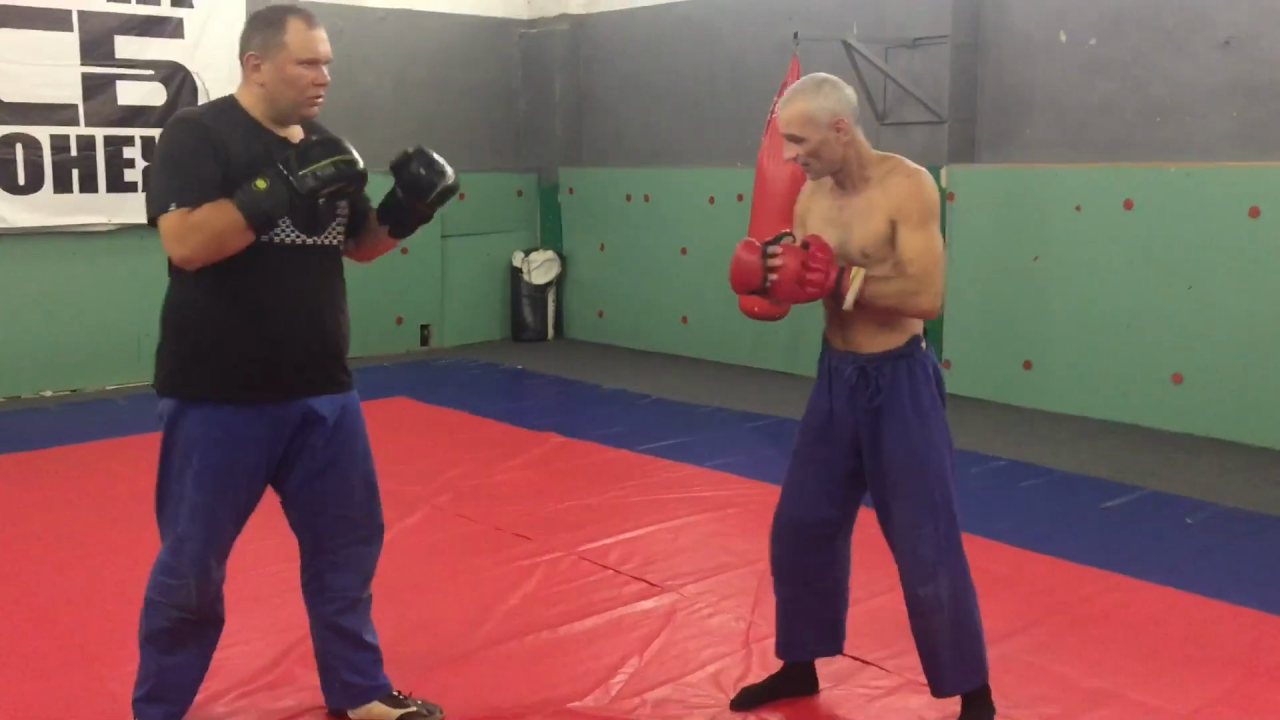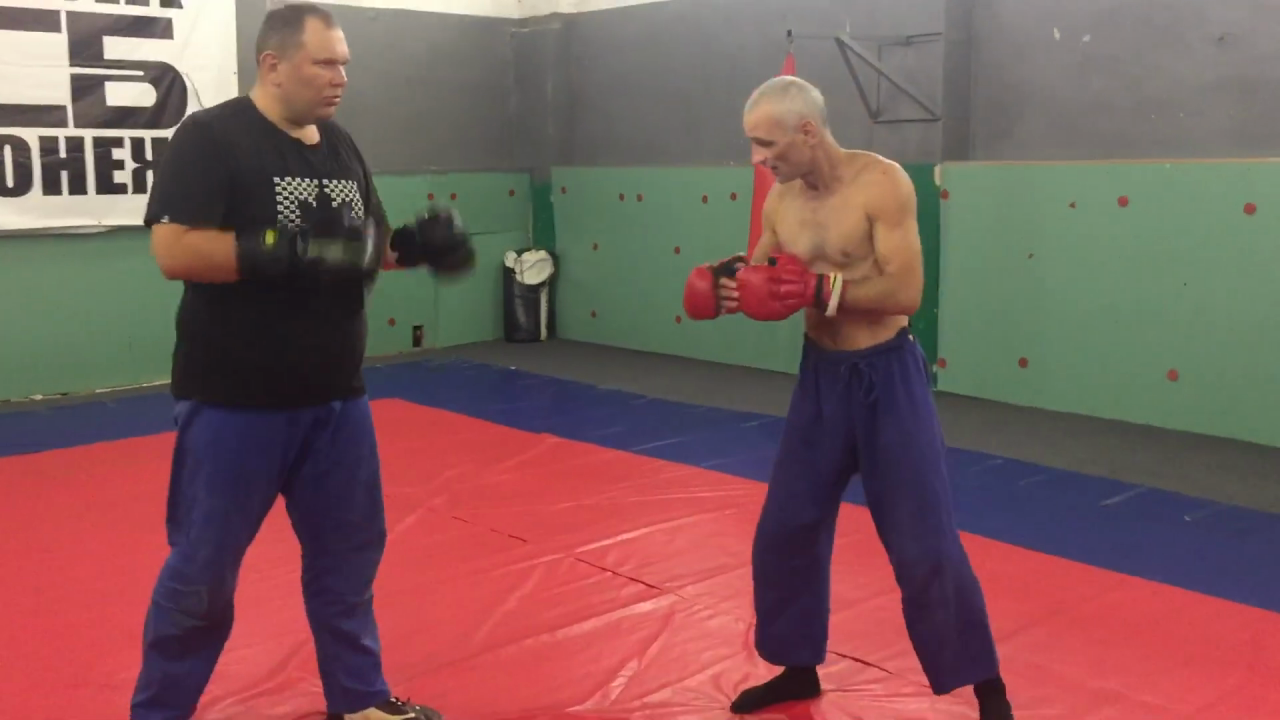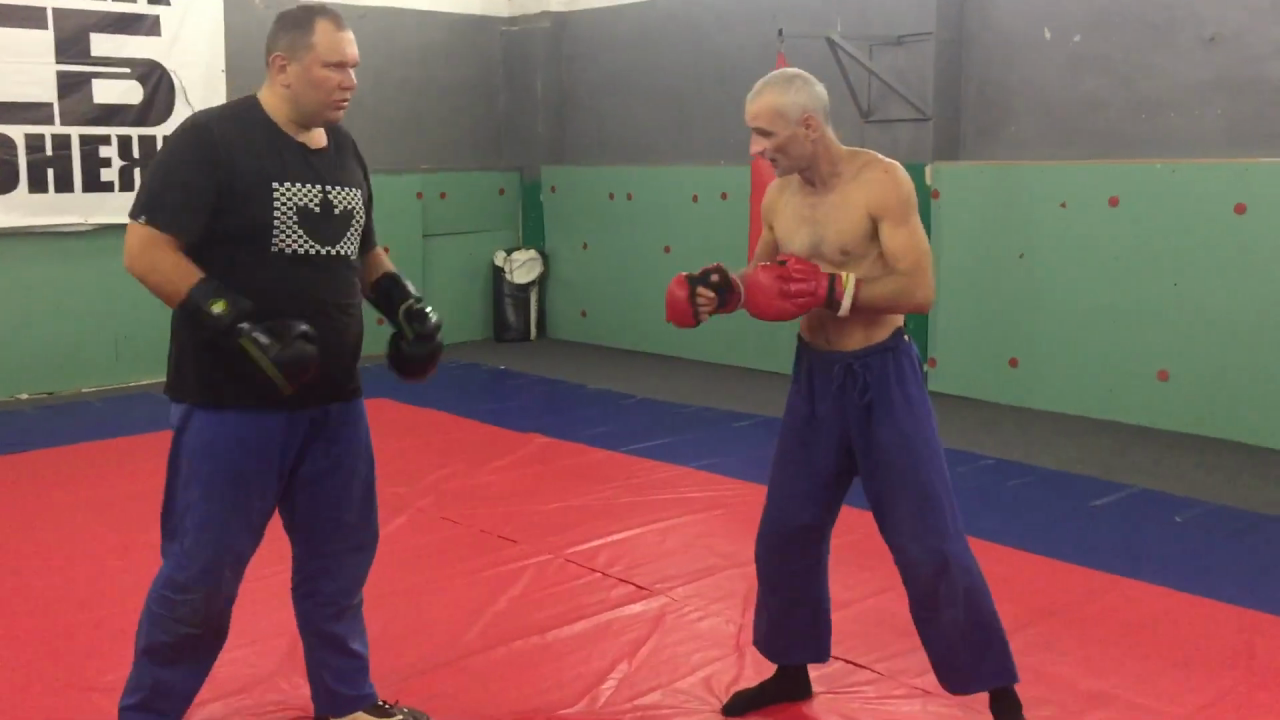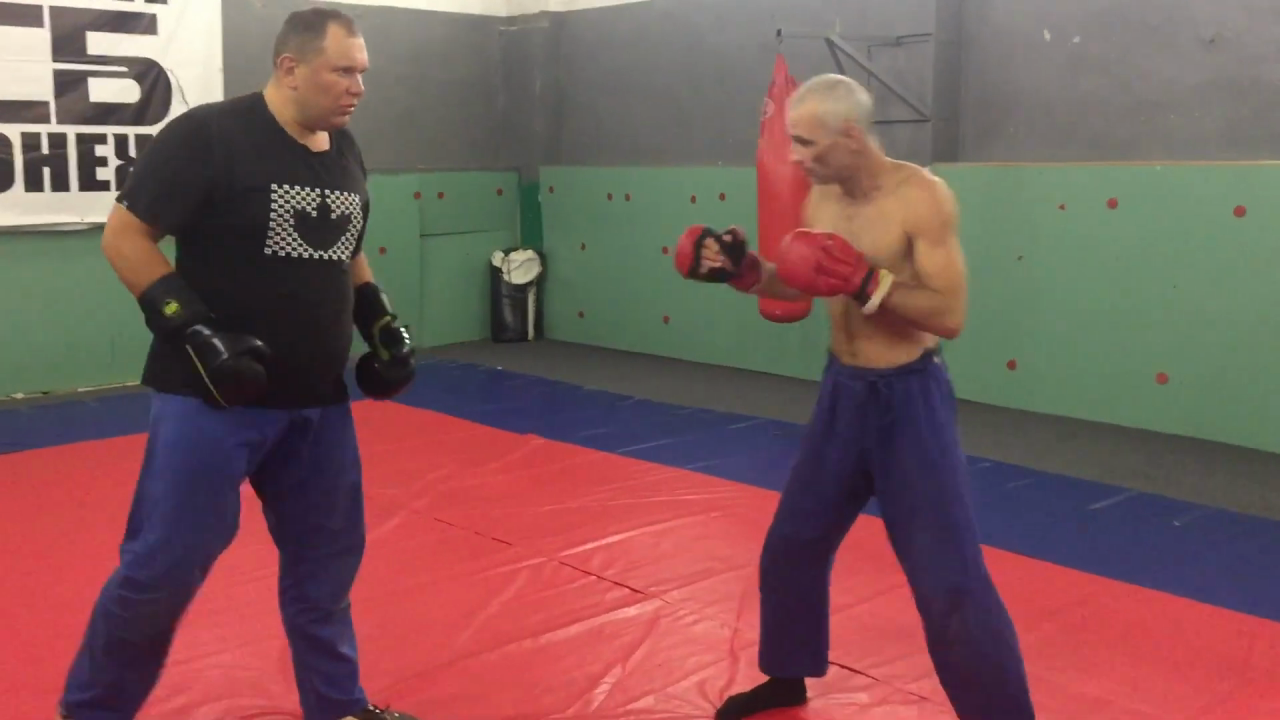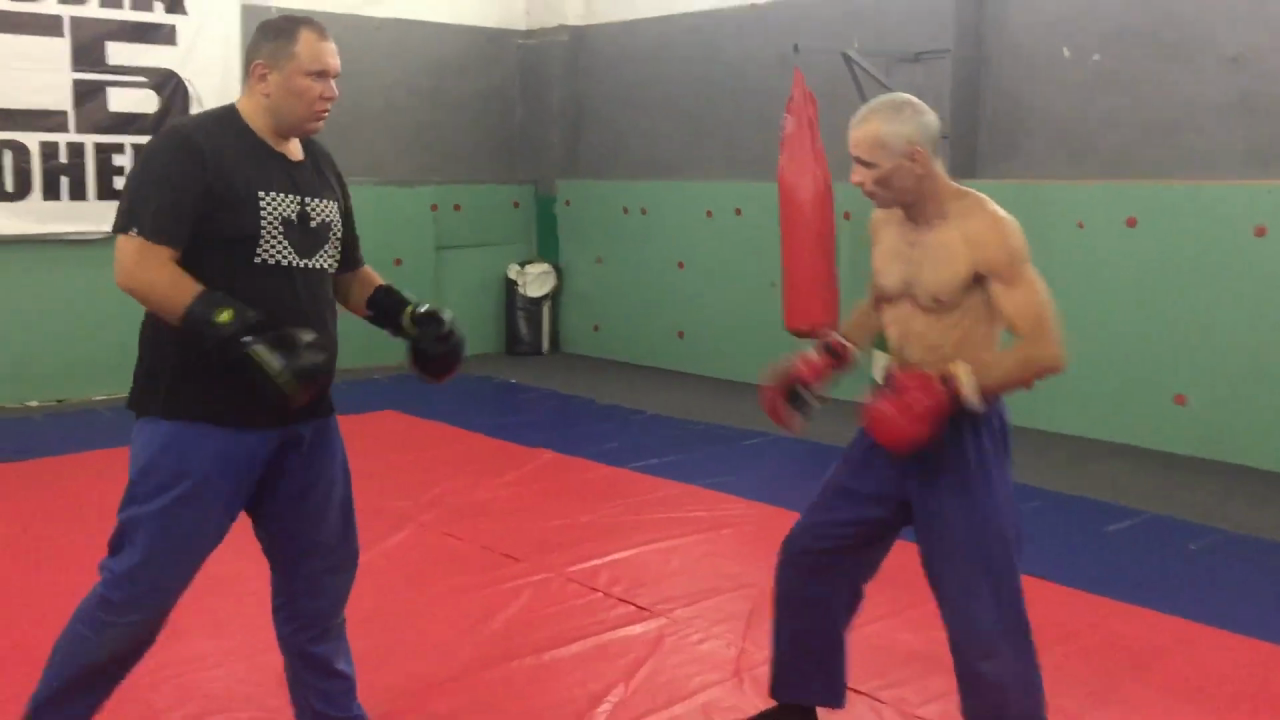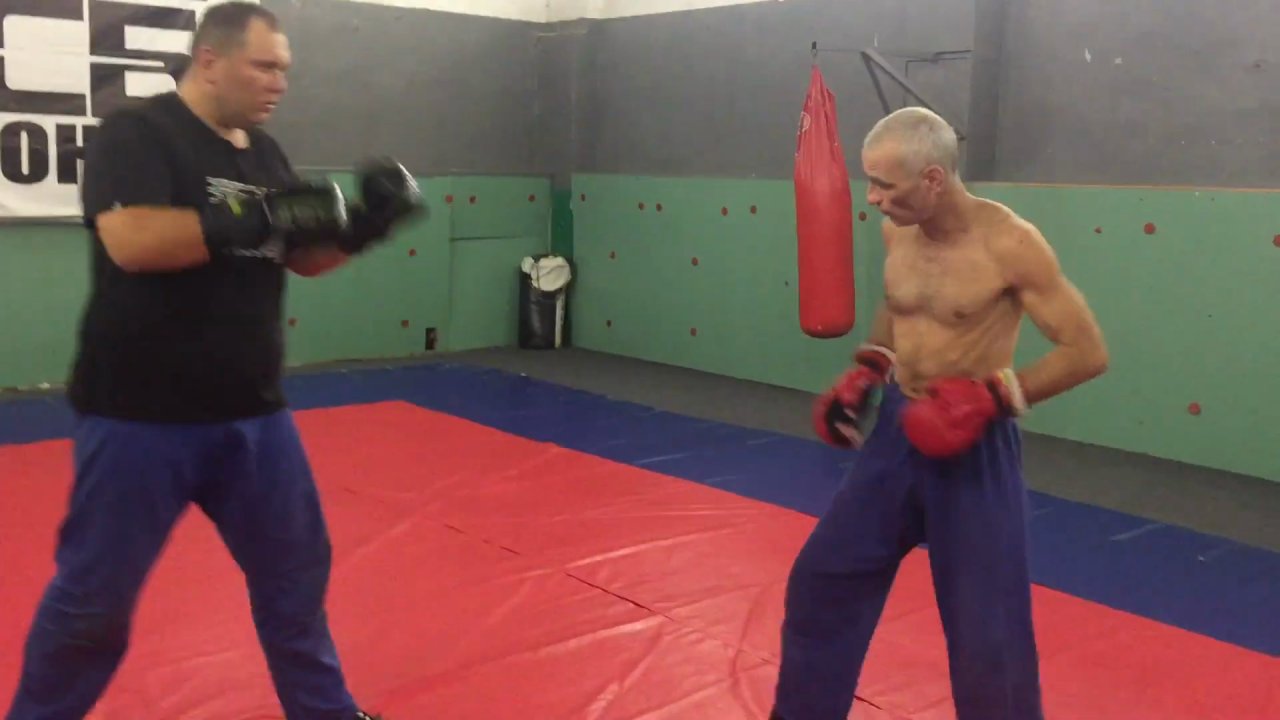
dt=0.2s
person 1, frame 1
left shoulder: (320, 144)
right shoulder: (198, 134)
left elbow: (360, 242)
right elbow: (185, 242)
left wrist: (411, 204)
right wrist: (284, 188)
left hip: (322, 391)
right hip: (220, 395)
left knee: (347, 539)
right knee: (193, 558)
person 1, frame 2
left shoulder: (338, 144)
right shoulder: (210, 137)
left elbow: (370, 244)
right elbow: (174, 251)
left wrist: (418, 240)
right wrist: (295, 249)
left hip: (334, 395)
right hip: (234, 399)
left knee: (349, 547)
right knee: (205, 563)
person 1, frame 3
left shoulder: (343, 149)
right shoulder: (212, 139)
right elbow: (145, 251)
left wrist: (402, 303)
right wrist: (238, 326)
left hip: (330, 397)
right hip: (230, 401)
left knee: (340, 552)
right knee: (204, 567)
person 1, frame 4
left shoulder: (345, 153)
right shoulder: (208, 136)
right elbow: (124, 237)
left wrist: (380, 321)
right wrist: (194, 330)
left hip: (318, 400)
right hip: (212, 395)
left knee: (326, 555)
right knee: (167, 562)
person 1, frame 5
left shoulder: (319, 163)
right shoulder: (191, 148)
left elbow: (341, 272)
right elbow: (138, 265)
left wrist: (408, 317)
right wrist: (246, 337)
left hip: (301, 415)
right hip: (198, 416)
left knee: (321, 573)
right knee: (142, 584)
person 1, frame 6
left shoulder: (263, 151)
right shoulder: (137, 132)
left elbow: (307, 257)
right elbow: (130, 242)
left wrist: (363, 222)
right wrist: (253, 219)
left hip: (250, 411)
right hip: (140, 411)
left knee: (295, 563)
right knee: (98, 586)
person 2, frame 1
left shoulder: (908, 185)
right shoulder: (813, 194)
left elbow: (925, 299)
right elbow: (792, 284)
left wrist: (840, 281)
right wrist: (768, 274)
left hip: (900, 380)
right hip: (835, 375)
left knee: (926, 546)
right knee: (802, 527)
right ankle: (800, 665)
person 2, frame 2
left shoulder: (882, 182)
right shoulder: (780, 200)
left elbow: (905, 294)
right elbow: (764, 286)
left wrist: (818, 288)
right wrist: (730, 290)
left hip: (889, 376)
right hip: (821, 376)
left knee: (925, 545)
right knee: (786, 529)
person 2, frame 3
left shoulder: (882, 181)
right shoulder: (777, 195)
left elbow: (918, 291)
right elbow: (763, 281)
left wrist: (829, 289)
right wrist: (723, 291)
left hip: (884, 377)
right hip: (814, 376)
left knee: (930, 546)
right knee: (786, 532)
person 2, frame 4
left shoulder: (922, 197)
right shoulder: (821, 199)
left elbow: (949, 316)
right elbow: (798, 283)
left wrist: (863, 282)
right wrist: (743, 268)
left hip: (910, 400)
right hip: (842, 393)
left knee: (948, 575)
right knee: (792, 544)
person 2, frame 5
left shoulder: (987, 229)
right shoulder: (884, 220)
left elbow: (1046, 352)
left wrist: (949, 390)
right wrist: (825, 358)
left hip: (962, 434)
right hip: (894, 423)
left knee: (984, 620)
right knee: (810, 554)
person 2, frame 6
left shoulder: (1009, 242)
right shoulder: (897, 230)
left elbow: (1087, 353)
left wrist: (993, 395)
right wrist: (866, 371)
left hip: (975, 444)
right hip: (899, 432)
left knee: (988, 630)
right knee: (823, 576)
